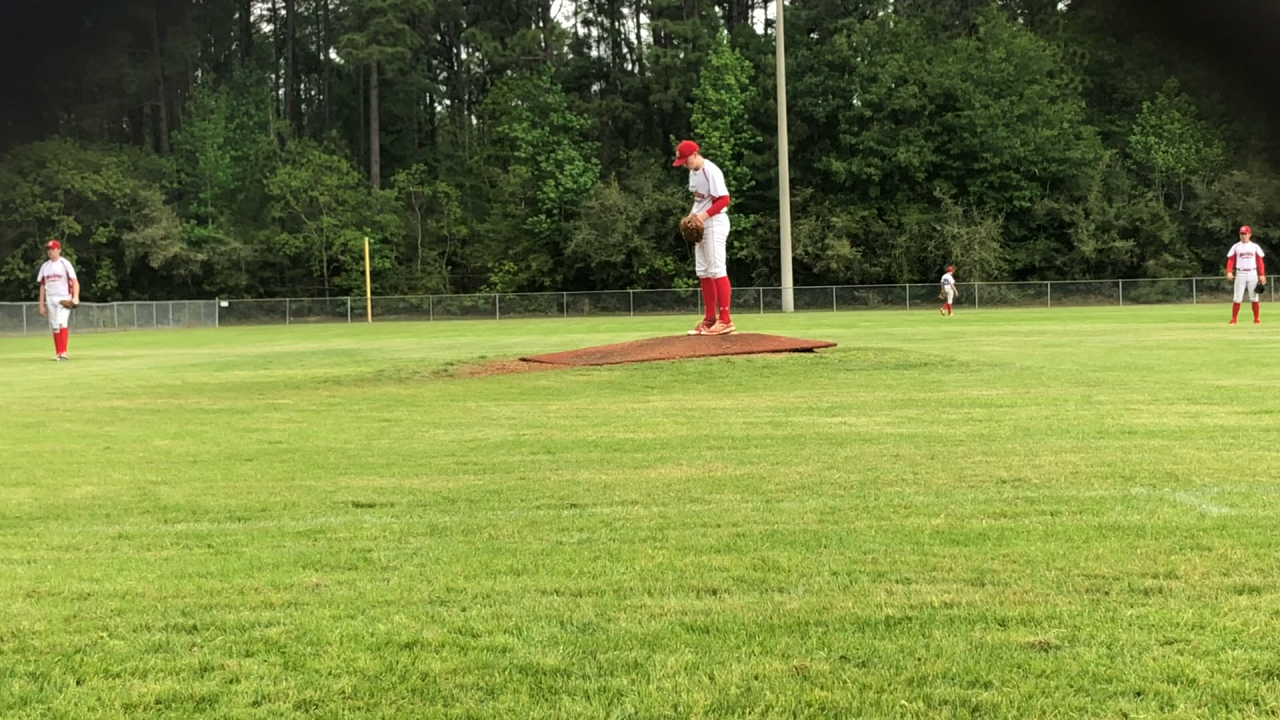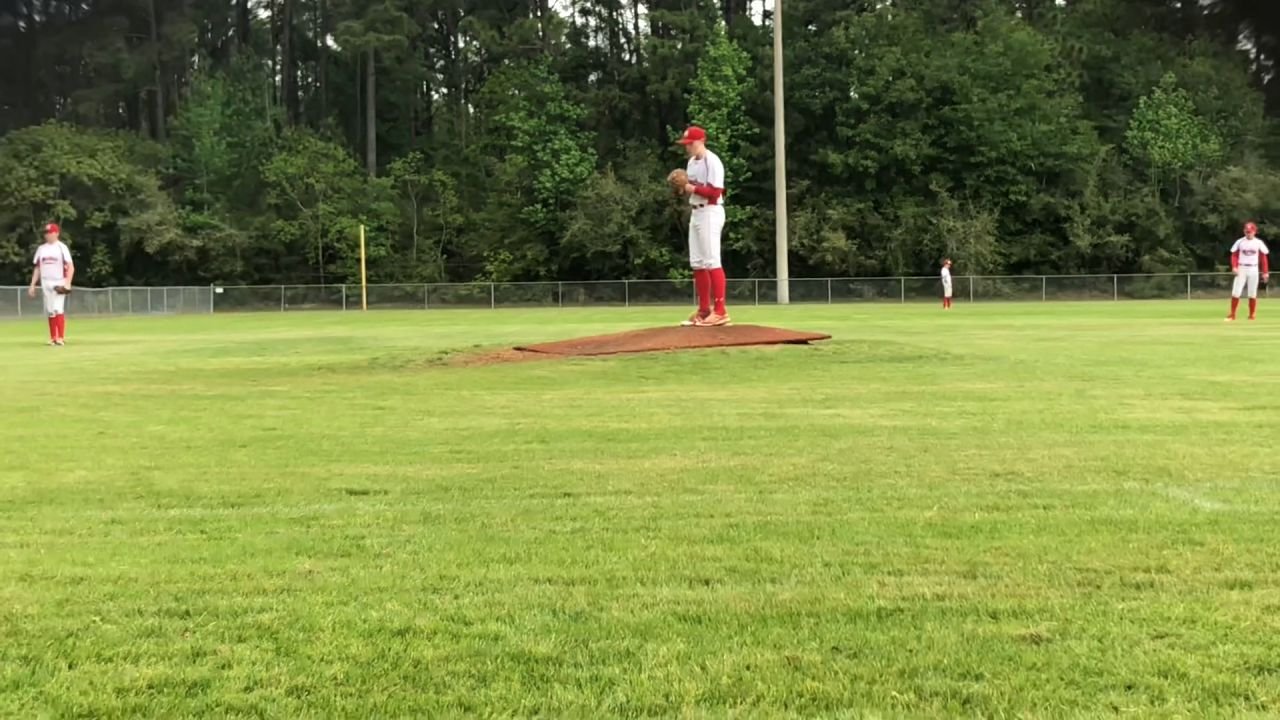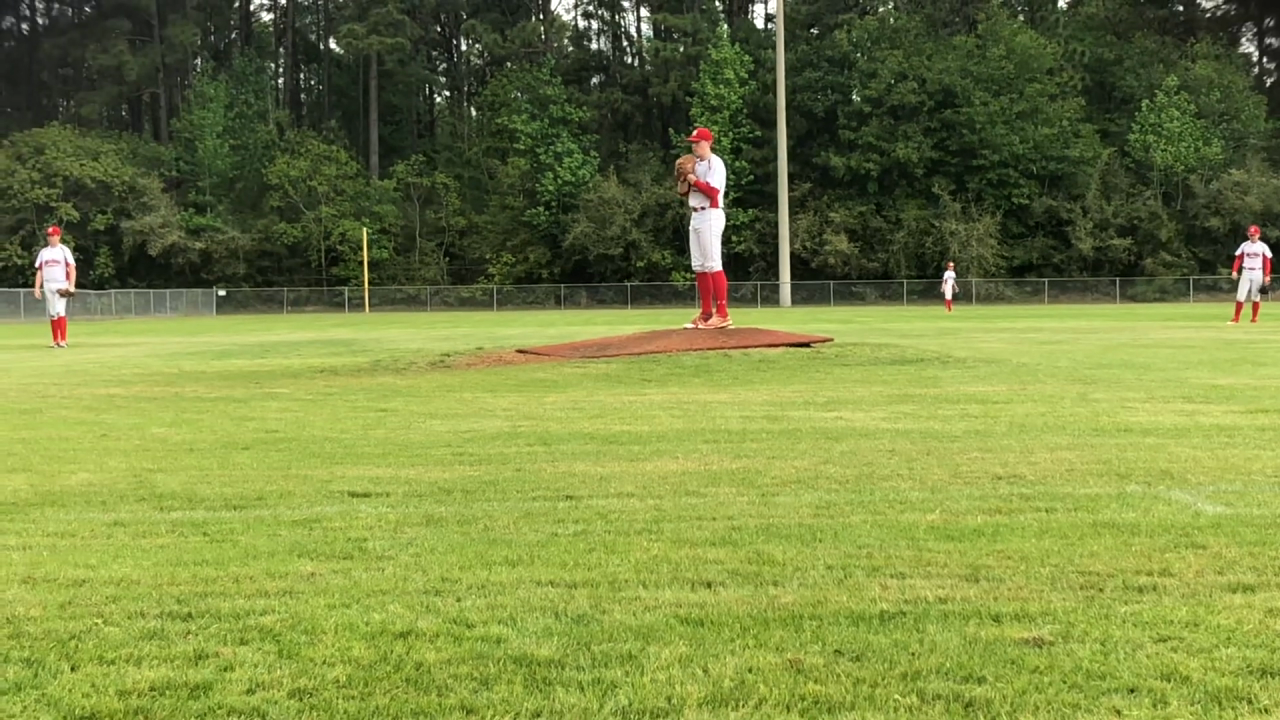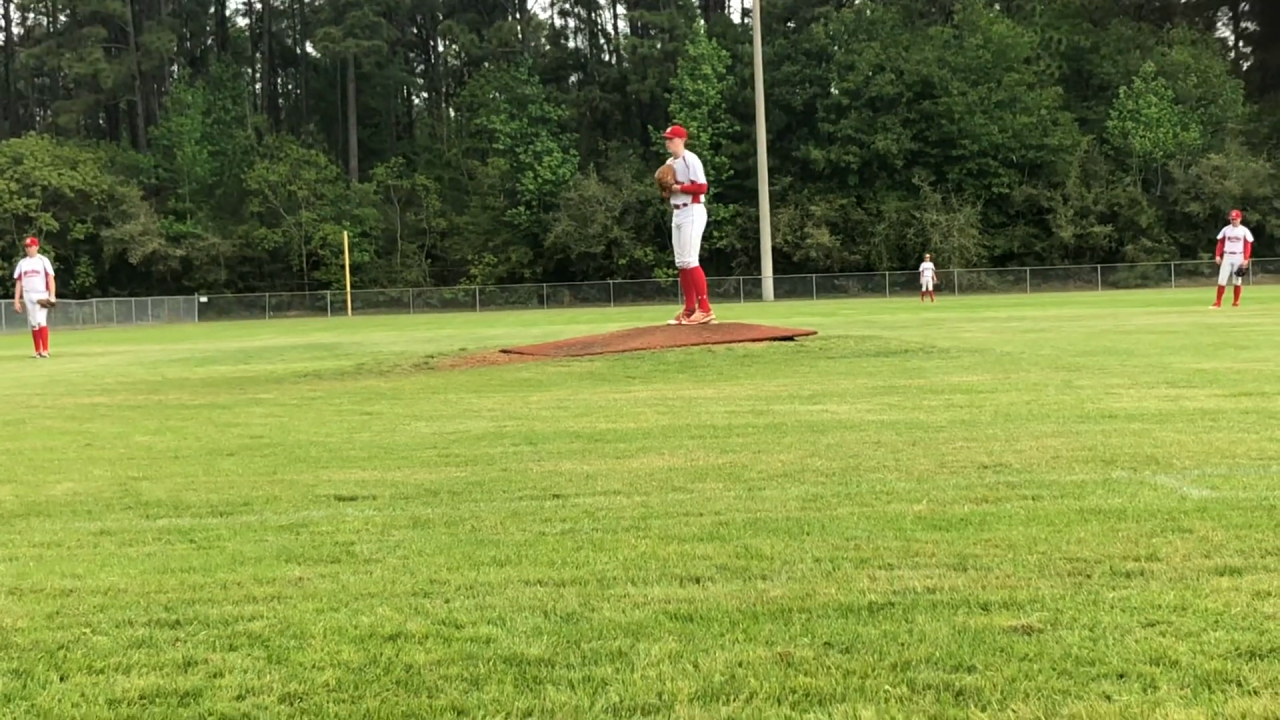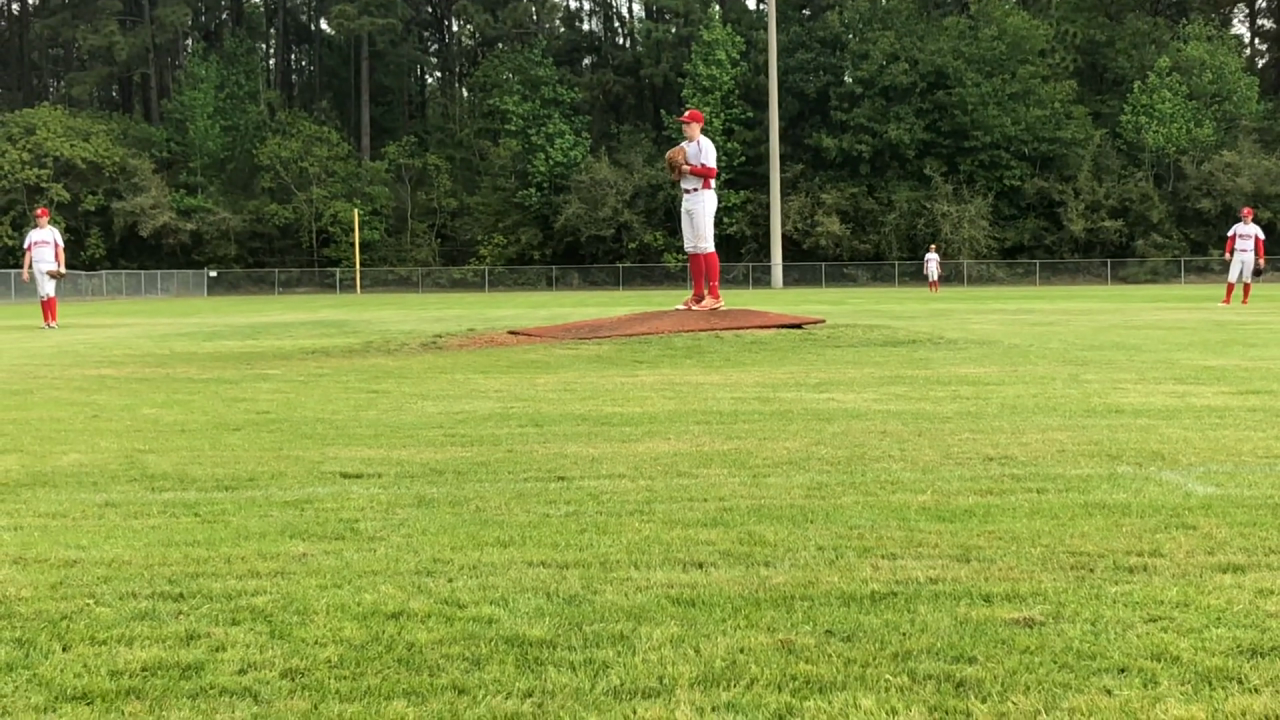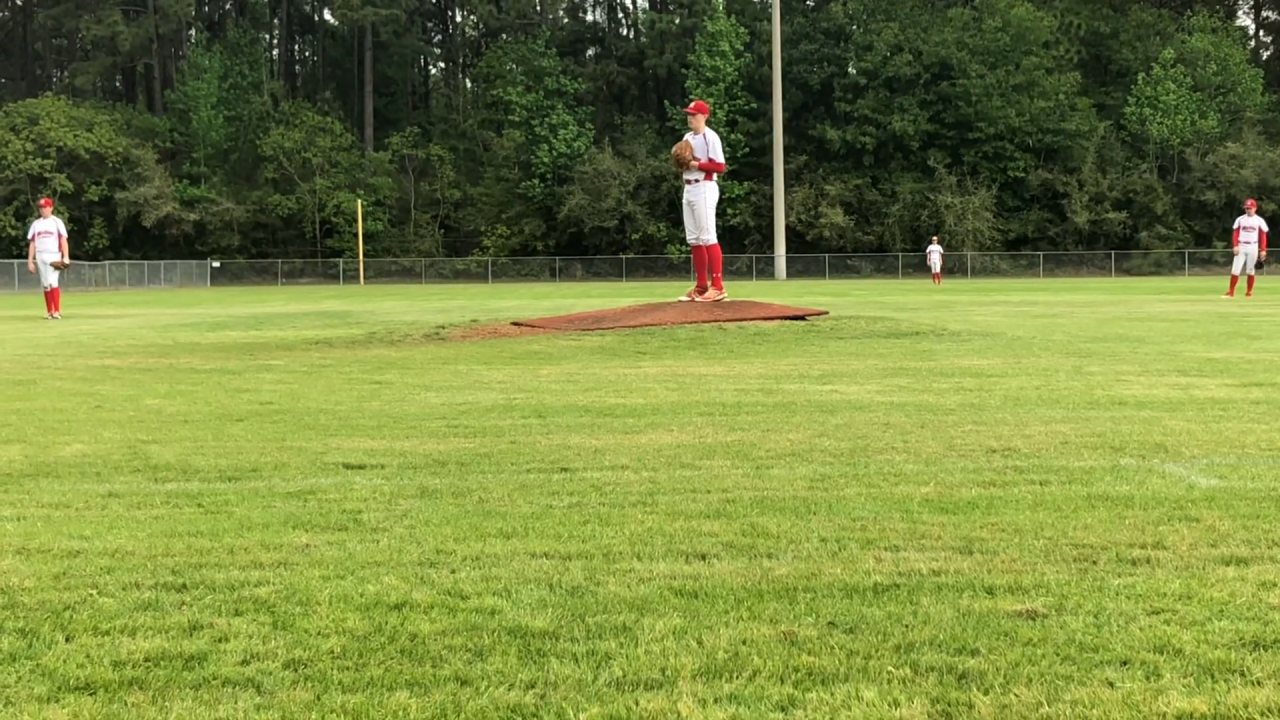
dt=0.4s
person 1, frame 1
left shoulder: (711, 171)
right shoulder: (693, 172)
left elbow: (725, 199)
left wrist: (706, 214)
right wrist: (693, 215)
left hip: (715, 222)
right hip: (701, 224)
left knee: (717, 270)
right knee: (703, 273)
left ankle: (725, 320)
right ankle: (710, 318)
person 1, frame 2
left shoulder: (712, 161)
right shoulder: (691, 162)
left elbow: (716, 192)
left wrist: (693, 188)
right wrist: (682, 187)
left hip: (710, 213)
right hip: (696, 213)
left knee: (712, 261)
right knee: (697, 263)
left ankle: (720, 312)
right ankle: (704, 310)
person 1, frame 3
left shoulder: (715, 163)
right shoulder: (694, 164)
left elbow: (712, 192)
right elbow: (685, 192)
left wrist: (693, 180)
right wrist: (683, 178)
left hip: (710, 216)
right hip: (695, 216)
left knee: (713, 265)
right knee: (699, 266)
left ankle: (722, 314)
right ankle: (706, 313)
person 1, frame 4
left shoulder: (690, 159)
right shoulder: (669, 163)
left elbow: (702, 188)
left wrist: (678, 188)
left hip: (692, 212)
right hip: (677, 214)
left knee: (689, 260)
right knee: (681, 263)
left ankle: (705, 309)
right ankle: (689, 309)
person 1, frame 5
left shoulder: (704, 144)
right shoulder: (683, 146)
left elbow: (711, 172)
left wrist: (688, 168)
left hip: (703, 198)
right hip: (686, 198)
left knee: (705, 245)
right knee: (691, 248)
left ankle: (714, 295)
right ankle: (698, 294)
person 1, frame 6
left shoulder: (710, 137)
right shoulder: (687, 138)
left elbow: (720, 167)
left wrist: (695, 164)
left hip: (704, 189)
right hip: (688, 189)
left knee: (707, 237)
right knee: (694, 239)
left ankle: (717, 287)
right ankle: (701, 286)
